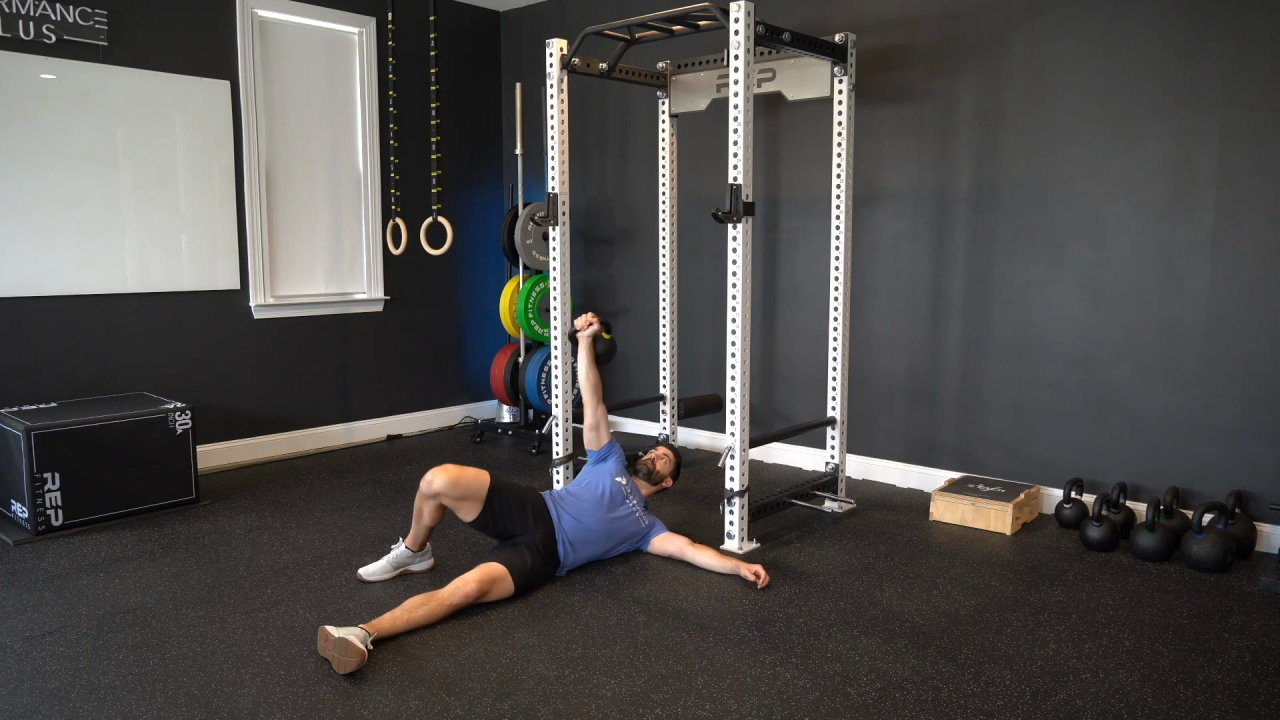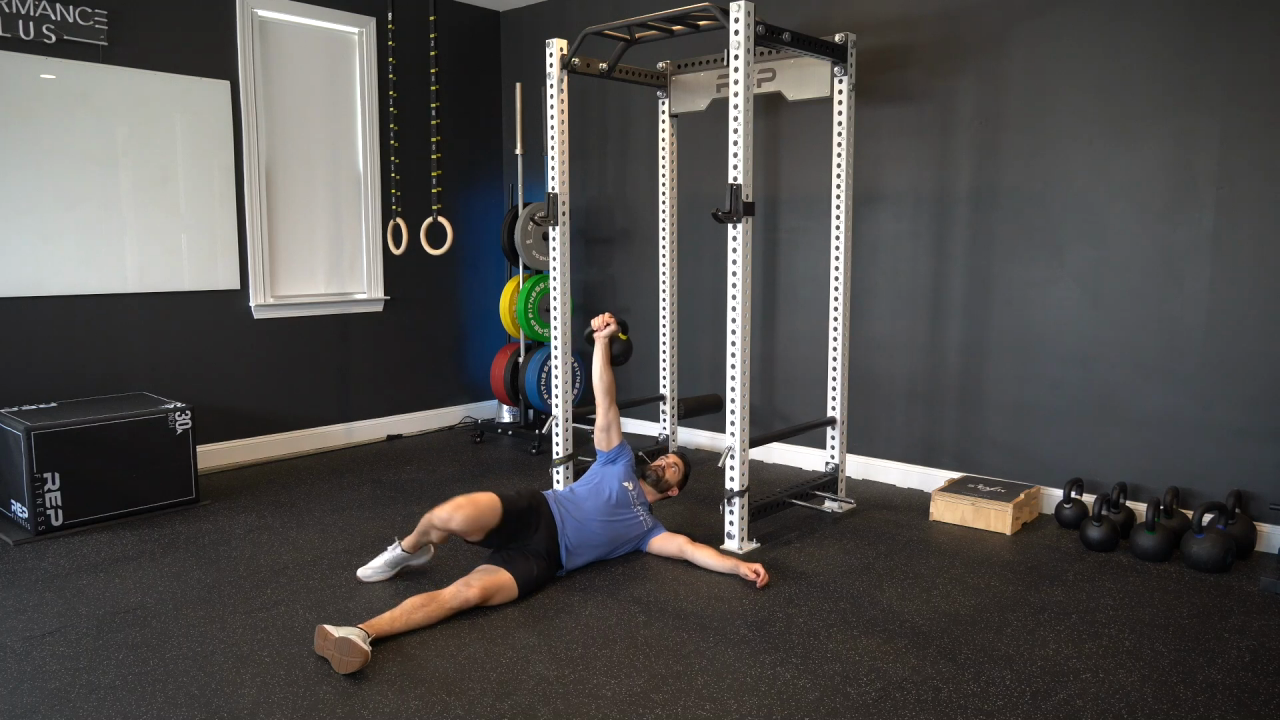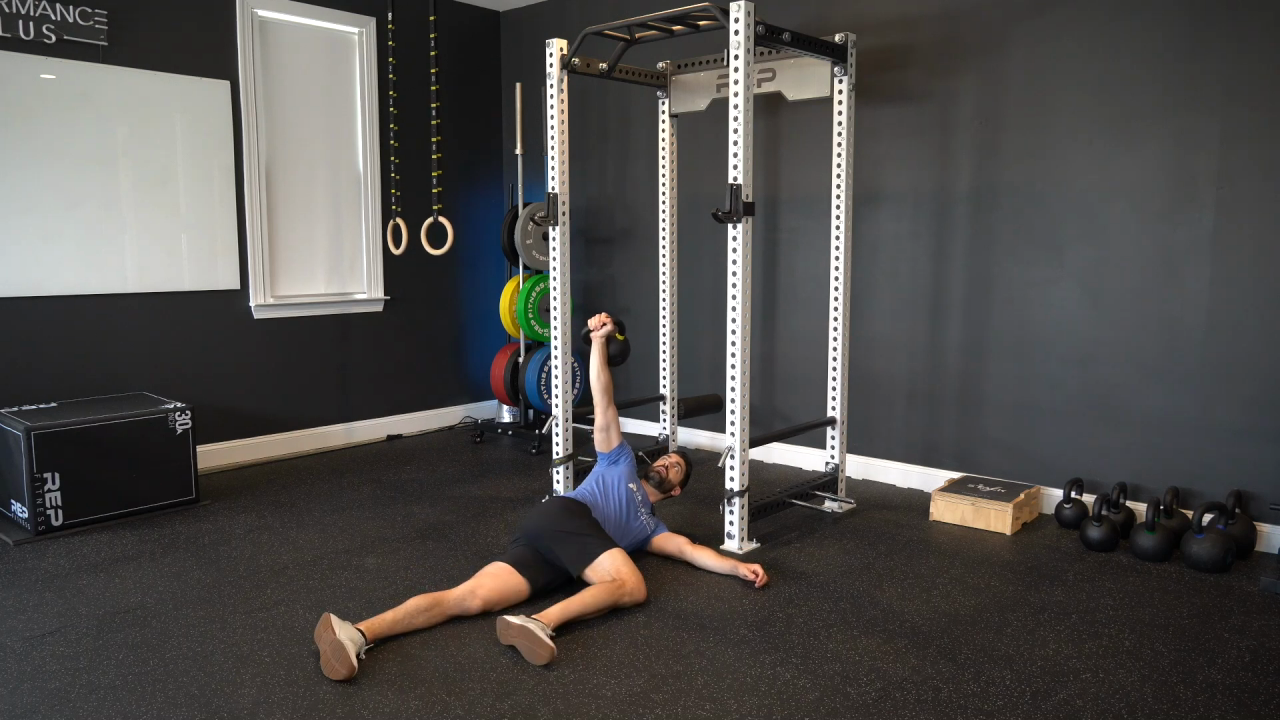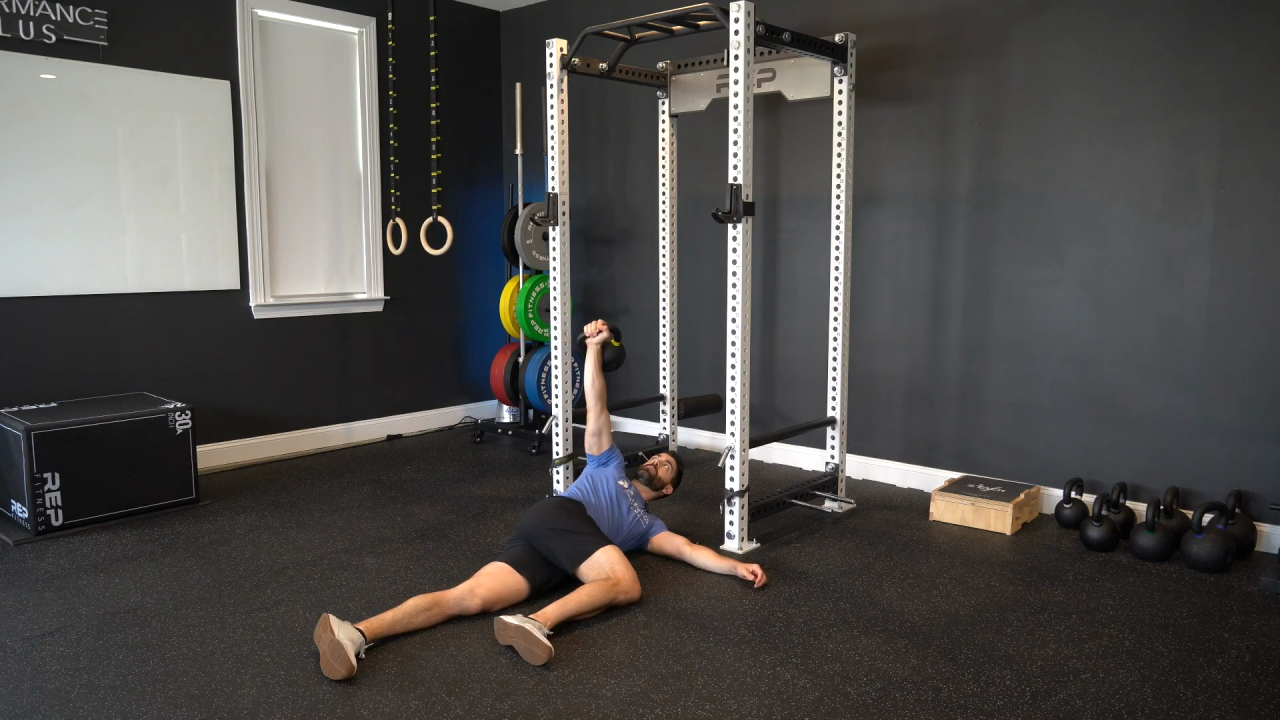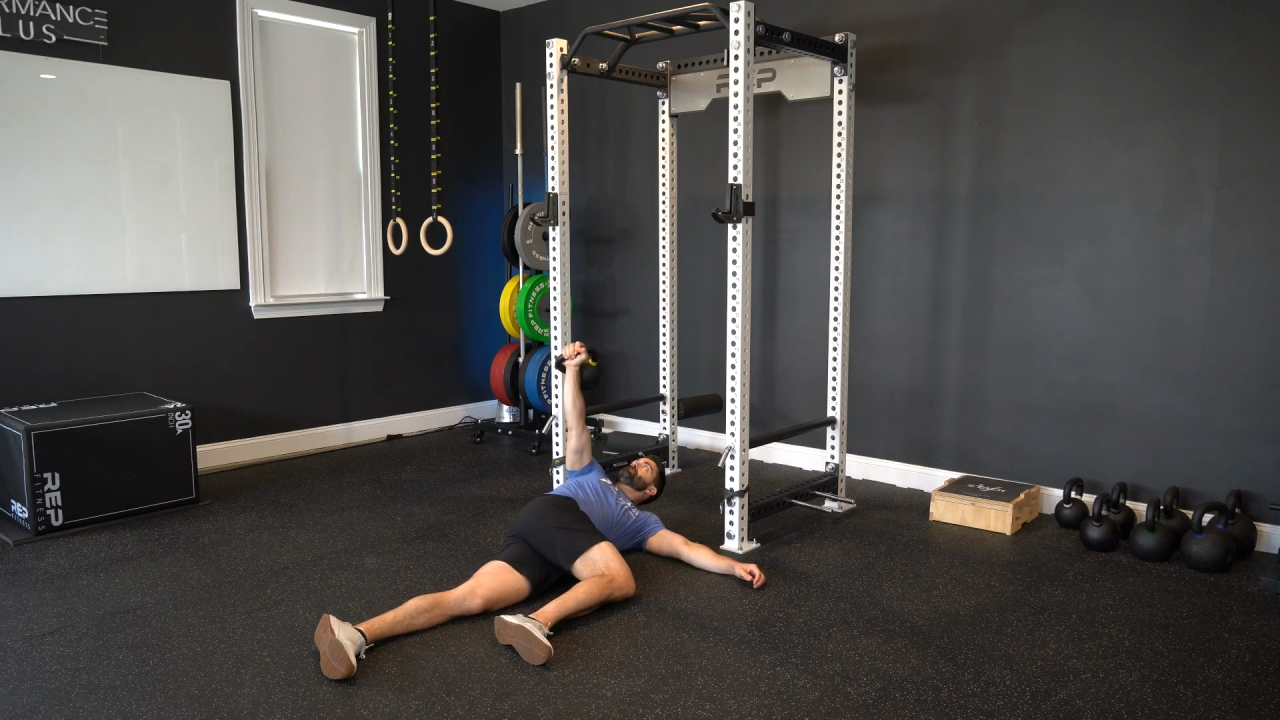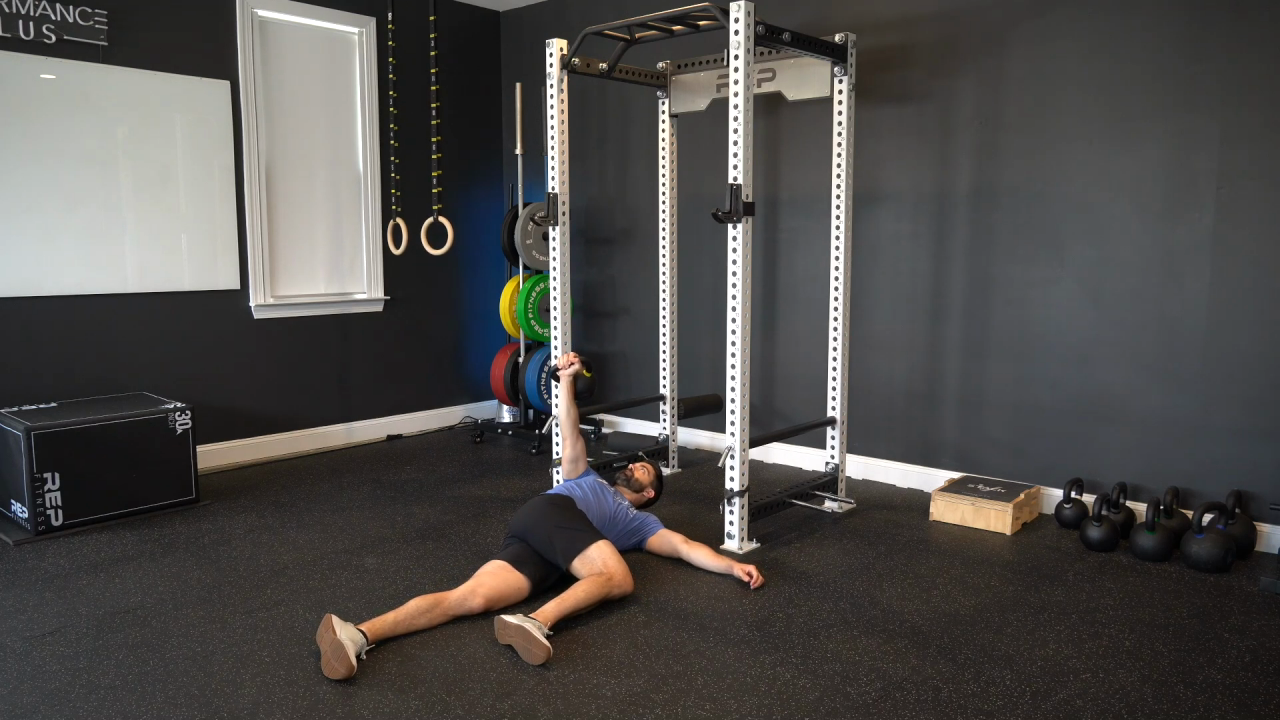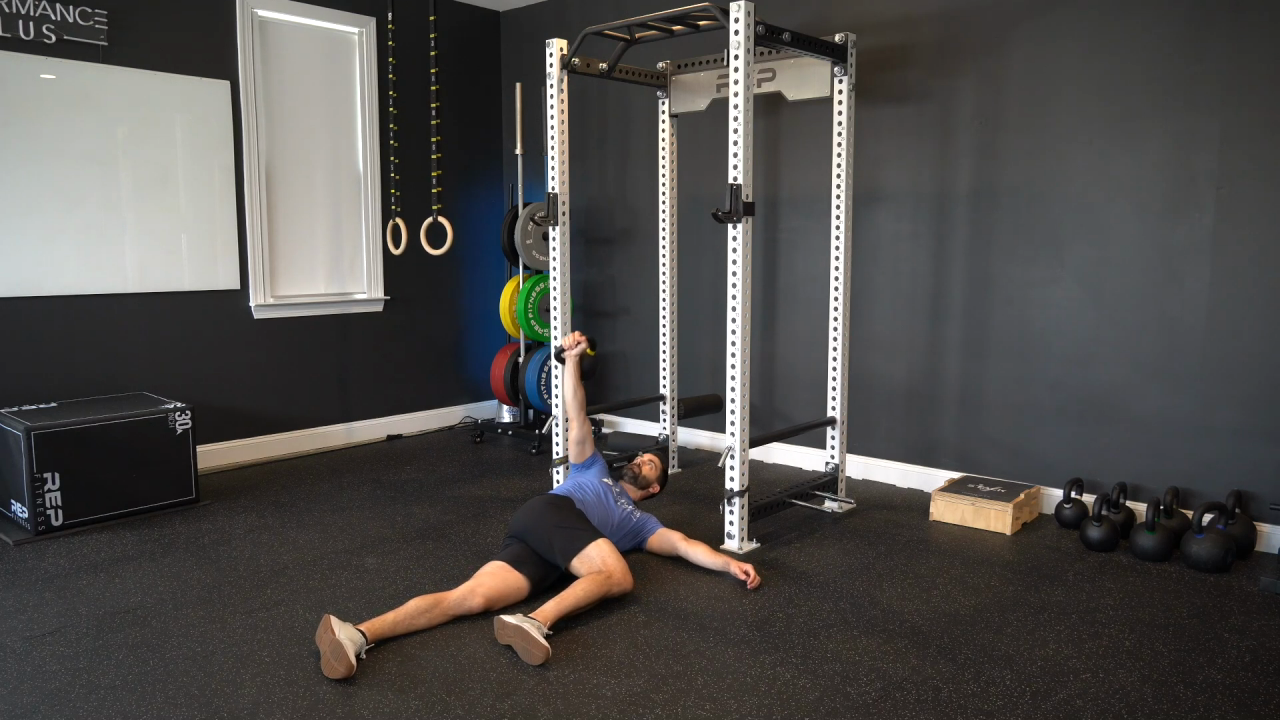
dt=0.7s
person 1, frame 1
left shoulder: (646, 525)
right shoulder: (611, 460)
left elbow: (689, 550)
right elbow: (592, 404)
left wrist: (742, 566)
right wrist: (586, 340)
left hip: (542, 554)
right hip: (530, 511)
left knee: (466, 590)
right knee: (440, 480)
left ankle: (364, 632)
right ankle: (414, 552)
person 1, frame 2
left shoulder: (647, 527)
right shoulder: (620, 463)
left elbow: (690, 549)
right elbow: (606, 405)
left wrist: (740, 565)
right wrist: (603, 341)
left hip: (542, 557)
right hip: (535, 514)
left knee: (471, 593)
right knee: (456, 515)
left ankle: (363, 633)
right ankle: (411, 550)
person 1, frame 3
left shoulder: (650, 527)
right shoulder: (620, 461)
left elbow: (687, 550)
right elbow: (603, 405)
left wrist: (738, 565)
right wrist: (598, 340)
left hip: (554, 561)
right hip: (562, 518)
left knee: (471, 599)
left ankle: (358, 634)
person 1, frame 4
left shoulder: (647, 524)
right shoulder: (609, 465)
left elbow: (688, 550)
right elbow: (596, 411)
left wrist: (738, 567)
right wrist: (593, 347)
left hip: (554, 560)
right hip: (556, 517)
left knee: (470, 598)
person 1, frame 5
left shoulder: (643, 522)
right shoulder: (590, 474)
left elbow: (684, 547)
right elbow: (576, 430)
left wrist: (735, 565)
right wrist: (573, 369)
left hip: (554, 558)
right hip: (550, 513)
person 1, frame 6
left shoulder: (640, 523)
right shoulder: (585, 478)
left elbow: (684, 547)
right elbow: (571, 436)
left wrist: (734, 565)
right wrist: (567, 379)
left hip: (549, 555)
right hip: (548, 513)
person 1, frame 7
left shoulder: (641, 522)
right shoulder: (593, 469)
left elbow: (683, 545)
right elbow: (577, 423)
left wrist: (730, 563)
right wrist: (572, 360)
left hip: (552, 557)
right hip: (548, 513)
